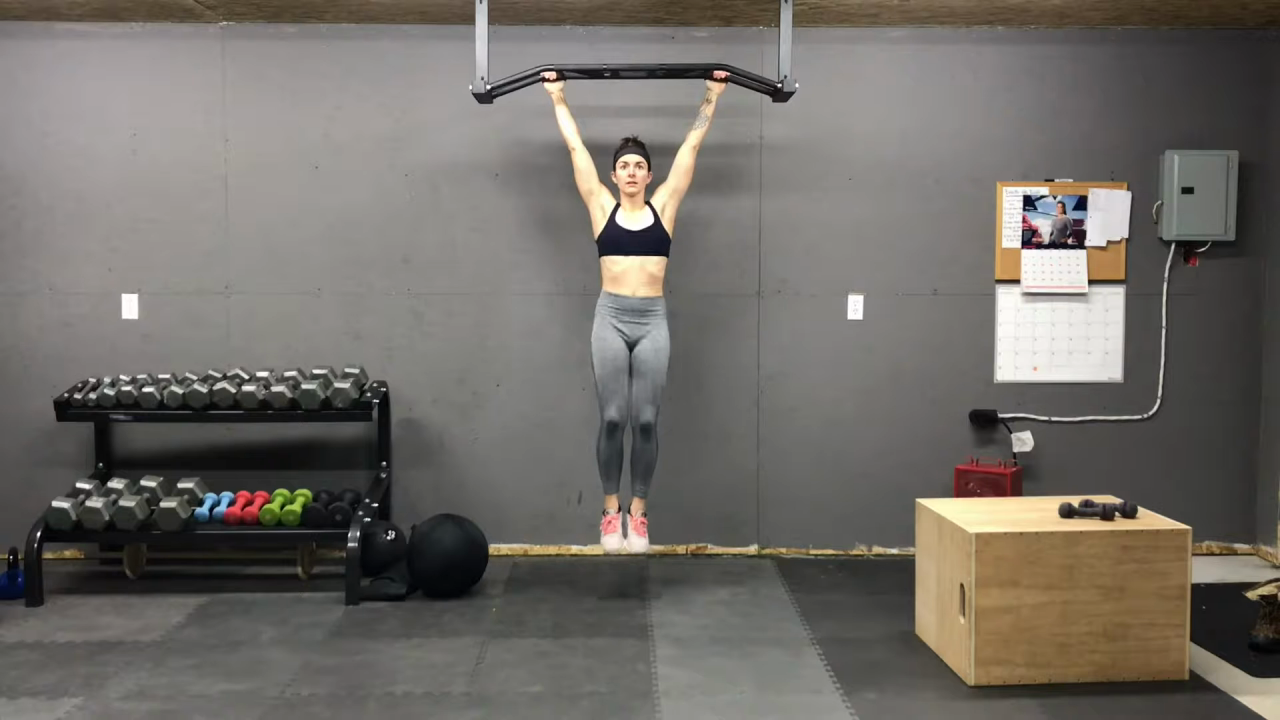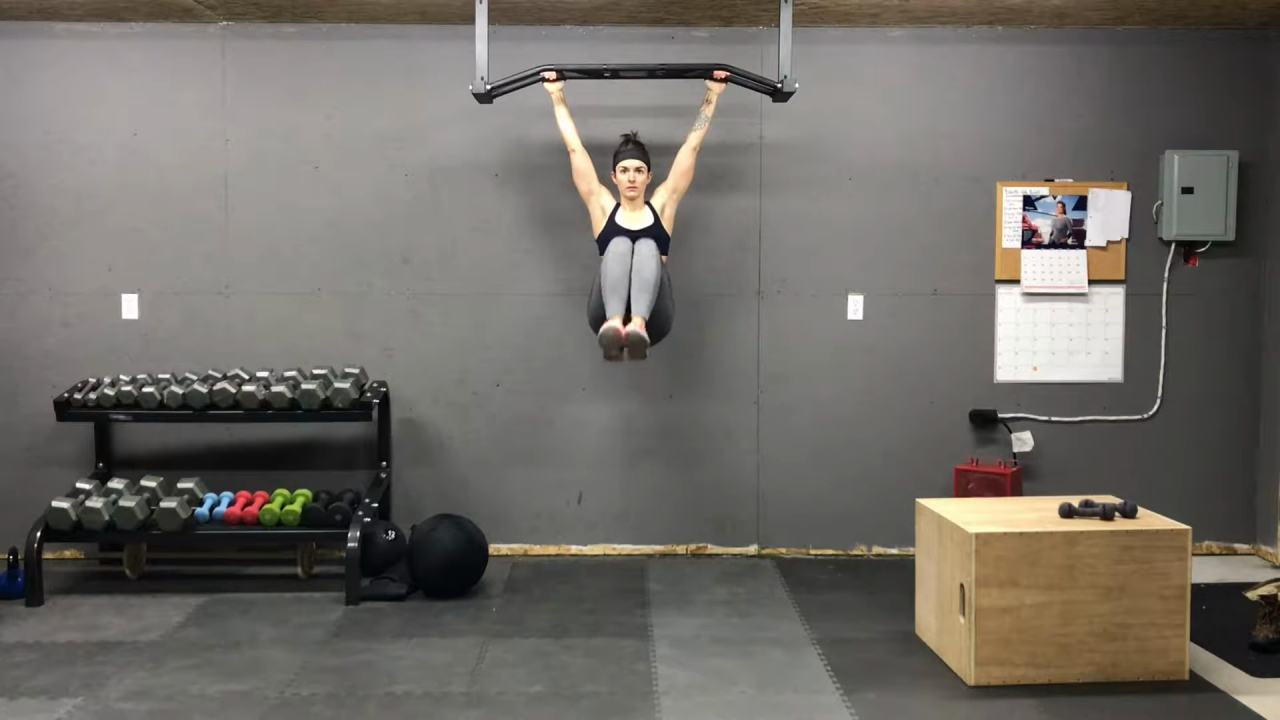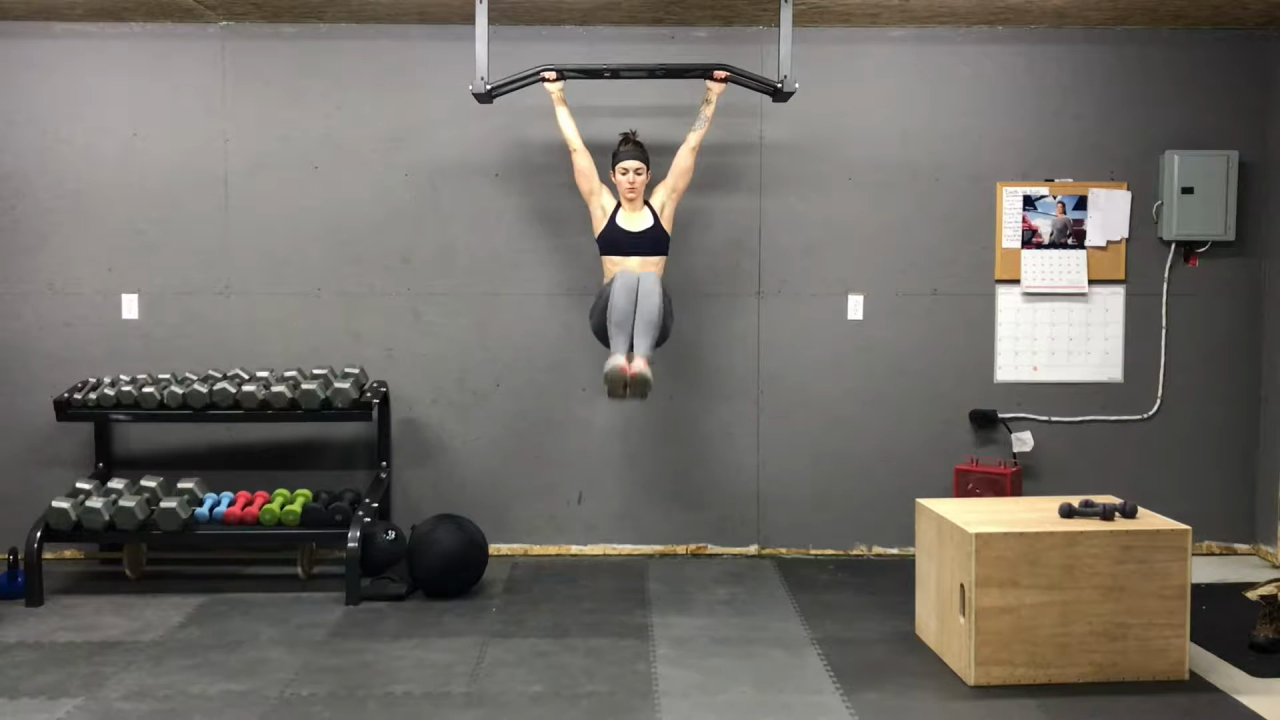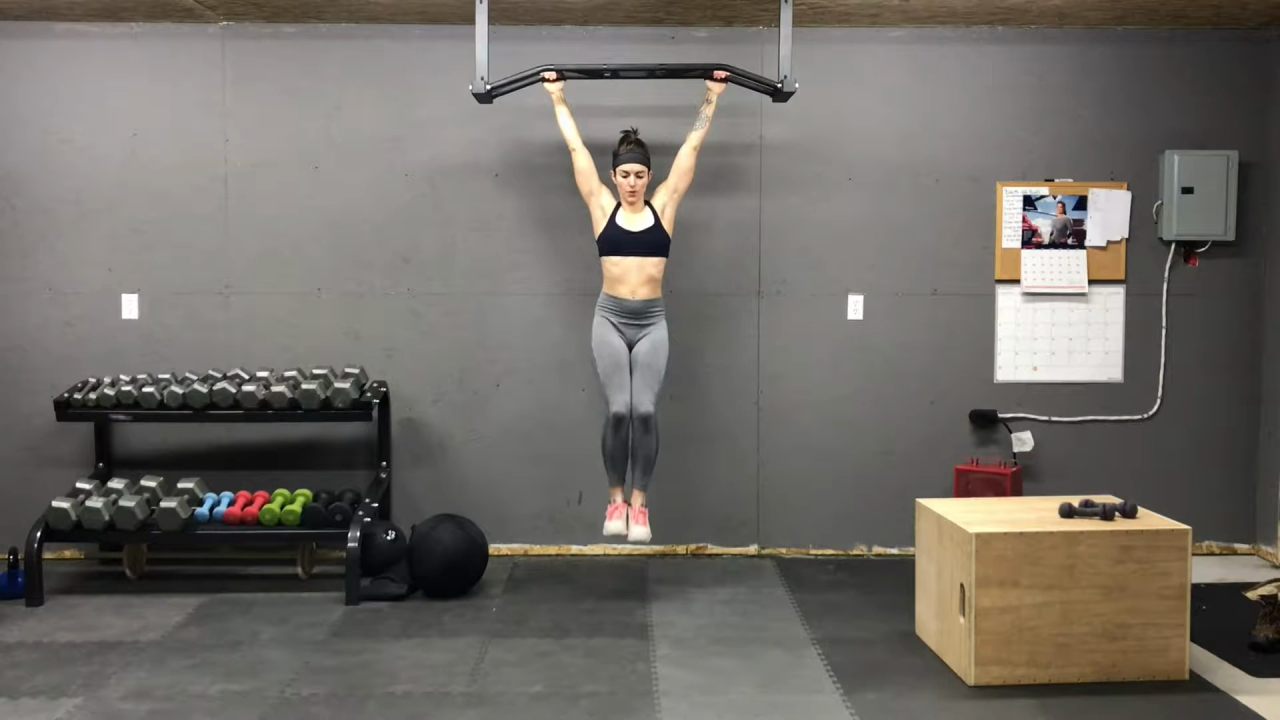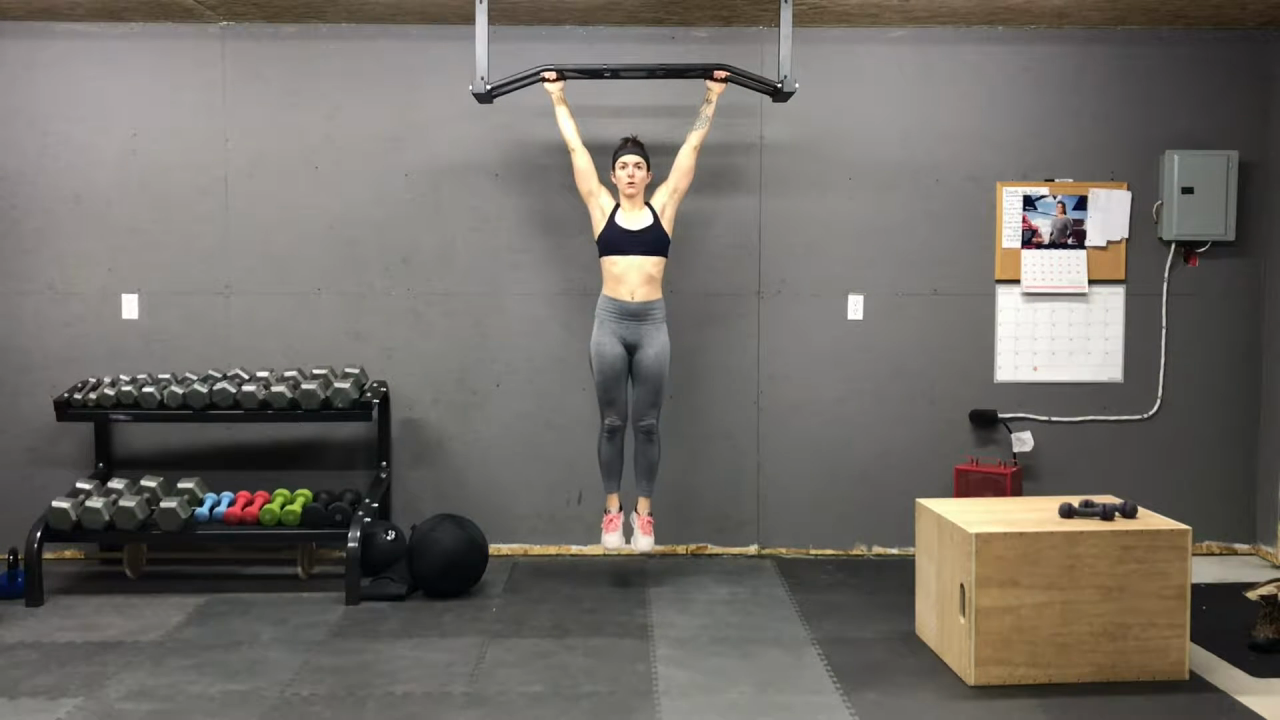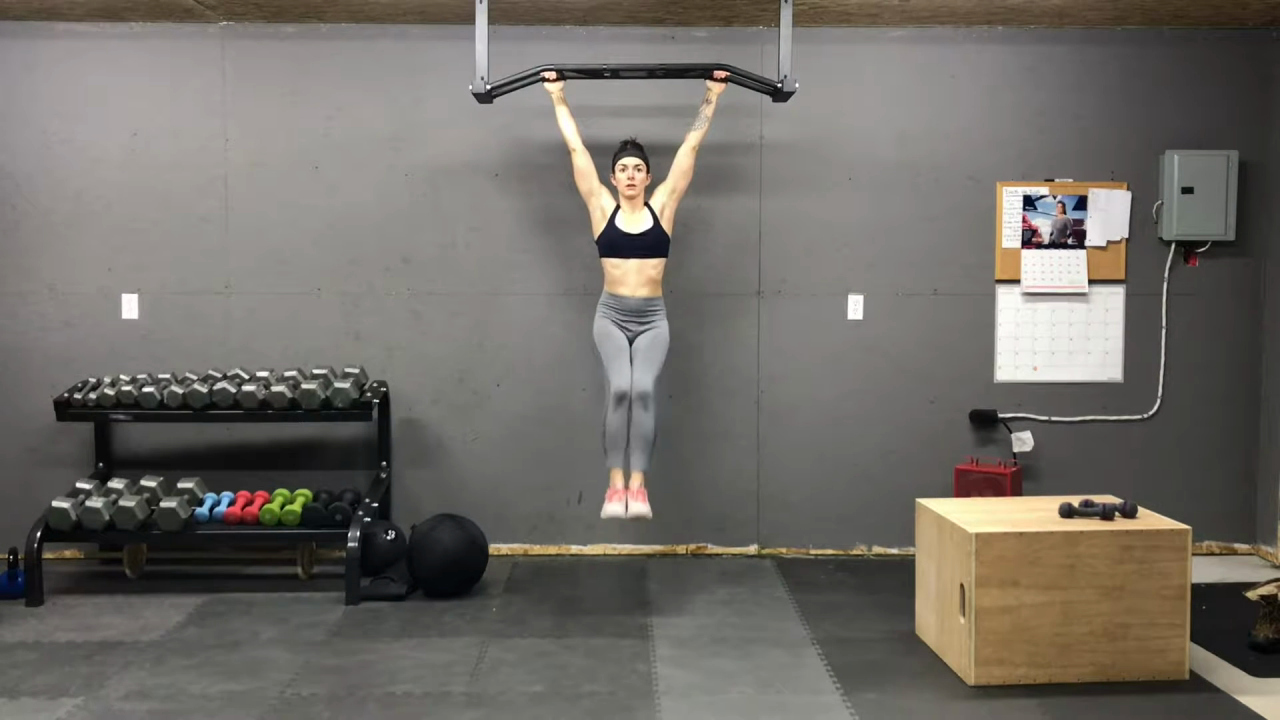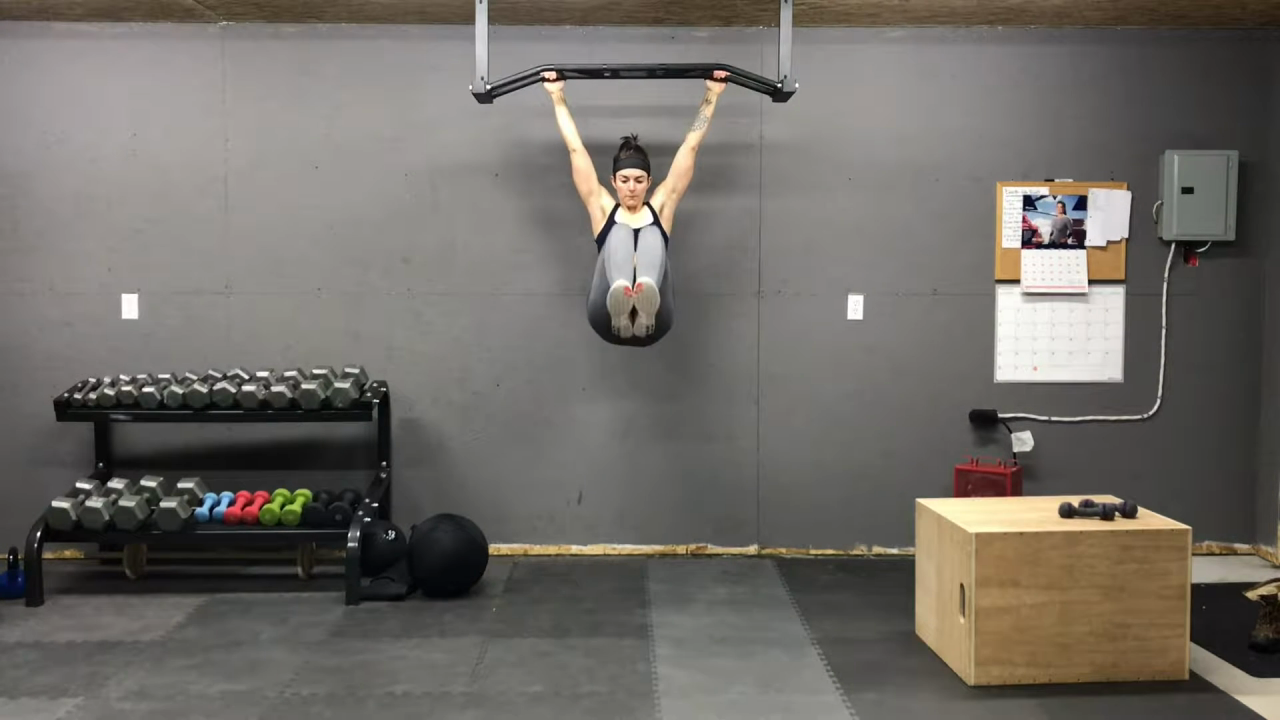
dt=0.7s
person 1, frame 1
left shoulder: (663, 205)
right shoulder: (601, 206)
left elbow: (691, 145)
right elbow: (576, 148)
left wrist: (712, 96)
right wrist: (557, 97)
left hip: (652, 321)
right hip: (611, 318)
left knee: (645, 420)
right knee: (612, 418)
left ankle: (639, 512)
right ankle: (612, 511)
person 1, frame 2
left shoulder: (662, 205)
right shoulder: (602, 207)
left elbow: (692, 147)
right elbow: (575, 148)
left wrist: (711, 96)
right wrist: (557, 96)
left hip: (653, 318)
right hip: (605, 309)
left knee: (647, 249)
right knee: (618, 247)
left ankle: (638, 326)
right ankle: (614, 325)
person 1, frame 3
left shoulder: (662, 203)
right shoulder: (602, 205)
left elbow: (691, 146)
right elbow: (576, 149)
left wrist: (711, 96)
right wrist: (557, 96)
left hip: (653, 318)
right hip: (609, 314)
left knee: (651, 282)
right knee: (625, 280)
left ankle: (640, 363)
right ankle: (618, 362)
person 1, frame 4
left shoulder: (663, 206)
right shoulder: (602, 206)
left elbow: (692, 146)
right elbow: (576, 147)
left wrist: (712, 97)
right wrist: (557, 97)
left hip: (651, 322)
right hip: (610, 320)
left knee: (644, 412)
right knee: (618, 412)
left ankle: (639, 503)
right ankle: (615, 500)
person 1, frame 5
left shoulder: (662, 206)
right shoulder: (601, 207)
left elbow: (692, 146)
right elbow: (575, 147)
left wrist: (712, 95)
right wrist: (557, 96)
left hip: (652, 324)
right hip: (609, 322)
left knee: (647, 424)
right knee: (612, 422)
left ankle: (643, 511)
right ankle: (612, 510)
person 1, frame 6
left shoulder: (662, 205)
right shoulder: (602, 207)
left elbow: (690, 147)
right elbow: (576, 148)
left wrist: (711, 96)
right wrist: (558, 97)
left hip: (652, 322)
right hip: (611, 319)
left knee: (642, 391)
right knee: (620, 390)
left ankle: (637, 484)
right ankle: (616, 484)
person 1, frame 7
left shoulder: (661, 206)
right shoulder: (602, 208)
left elbow: (690, 146)
right elbow: (575, 148)
left wrist: (711, 95)
right wrist: (558, 97)
left hip: (655, 319)
right hip: (606, 315)
left knee: (650, 237)
right knee: (620, 235)
left ankle: (645, 303)
right ankle: (620, 304)
